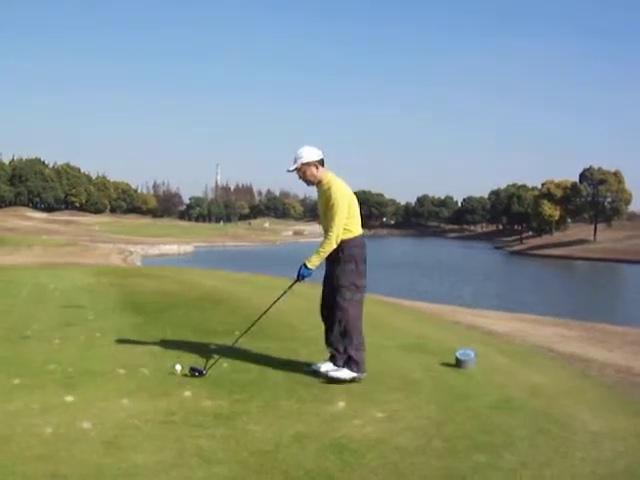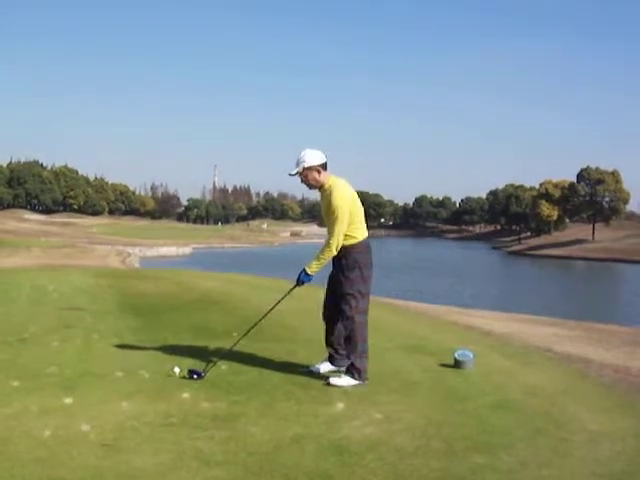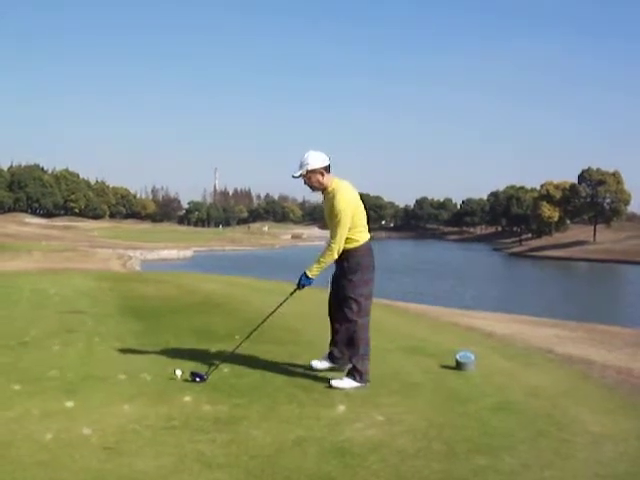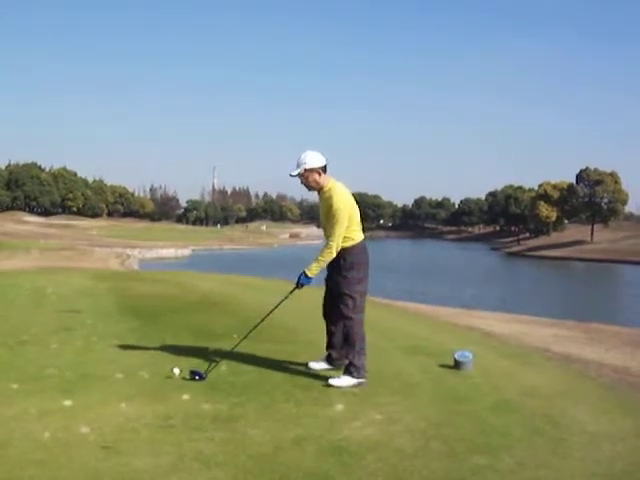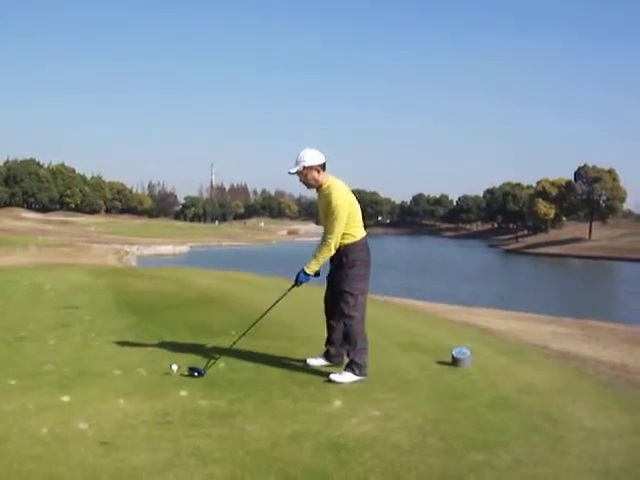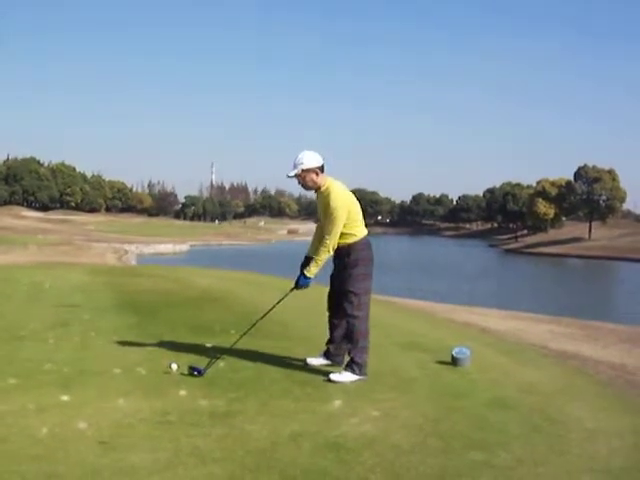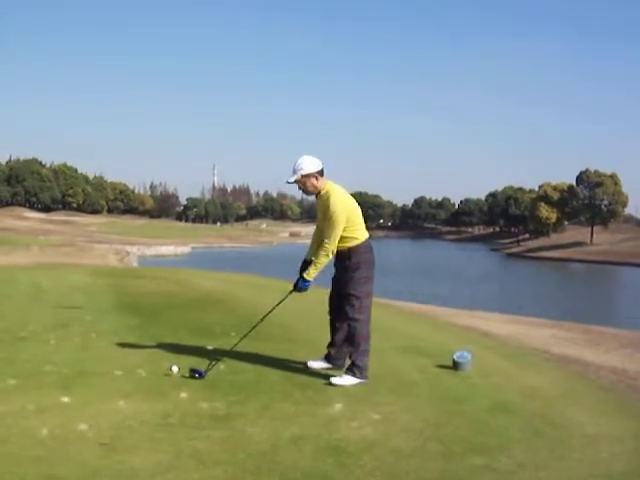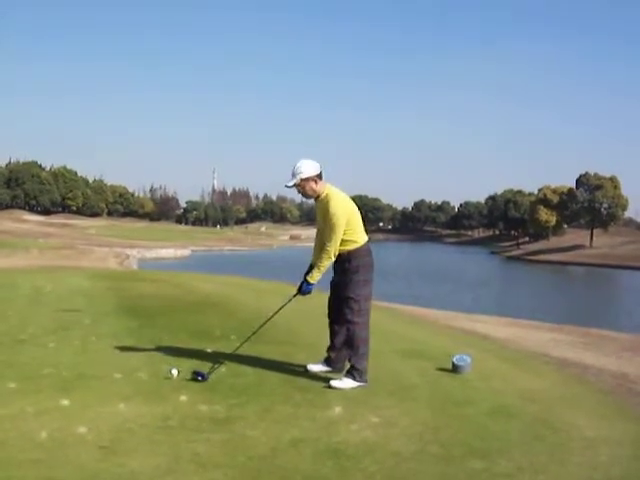
dt=0.3s
person 1, frame 1
left shoulder: (336, 189)
right shoulder: (323, 188)
left elbow: (334, 236)
left wrist: (310, 263)
right wrist: (317, 260)
left hip: (349, 252)
right hip: (337, 252)
left knee: (347, 308)
right knee: (329, 309)
left ankle: (355, 365)
right ankle: (338, 358)
person 1, frame 2
left shoulder: (338, 195)
right shoulder: (328, 189)
left elbow: (334, 243)
left wrist: (310, 269)
left hip: (355, 256)
right hip: (343, 254)
left knee: (352, 313)
right knee: (332, 311)
left ankle: (357, 372)
right ankle: (338, 359)
person 1, frame 3
left shoulder: (341, 198)
right shoulder: (335, 189)
left elbow: (334, 246)
left wrist: (310, 273)
left hip: (356, 258)
right hip: (346, 257)
left knee: (355, 316)
right knee: (337, 311)
left ankle: (359, 374)
right ankle: (338, 357)
person 1, frame 4
left shoulder: (337, 198)
right shoulder: (325, 193)
left elbow: (333, 244)
left wrist: (310, 272)
right wrist: (320, 267)
left hip: (351, 257)
right hip: (339, 257)
left knee: (349, 313)
right knee: (332, 312)
left ankle: (356, 370)
right ankle: (335, 358)
person 1, frame 5
left shoulder: (337, 195)
right shoulder: (324, 190)
left elbow: (332, 241)
left wrist: (309, 269)
right wrist: (315, 260)
left hip: (354, 254)
right hip: (341, 254)
left knee: (350, 310)
right knee: (333, 307)
left ankle: (357, 367)
right ankle: (333, 354)
person 1, frame 6
left shoulder: (336, 197)
right shoulder: (322, 192)
left elbow: (329, 243)
right elbow: (321, 229)
left wrist: (309, 273)
right wrist: (308, 257)
left hip: (356, 253)
right hip: (343, 253)
left knee: (353, 310)
right knee: (336, 306)
left ankle: (357, 367)
right ankle: (334, 353)
person 1, frame 7
left shoulder: (336, 201)
right shoulder: (322, 196)
left elbow: (328, 247)
right elbow: (320, 232)
left wrist: (308, 276)
right wrist: (307, 260)
left hip: (358, 256)
right hip: (345, 256)
left knee: (355, 313)
right knee: (337, 309)
left ankle: (358, 370)
right ankle: (335, 357)
person 1, frame 8
left shoulder: (336, 204)
right shoulder: (321, 200)
left elbow: (330, 250)
right elbow: (321, 236)
left wrist: (312, 279)
right wrist: (311, 267)
left hip: (357, 259)
right hip: (343, 259)
left knee: (354, 316)
right knee: (336, 312)
left ankle: (358, 373)
right ankle: (335, 360)
